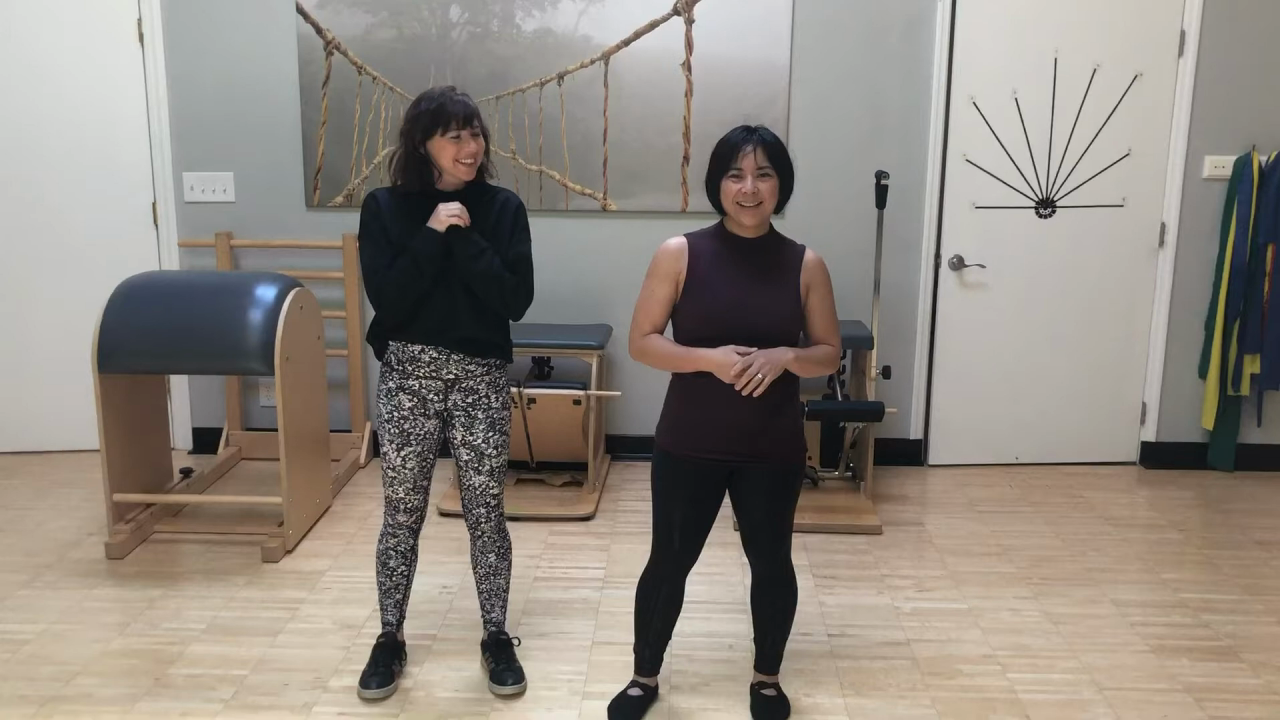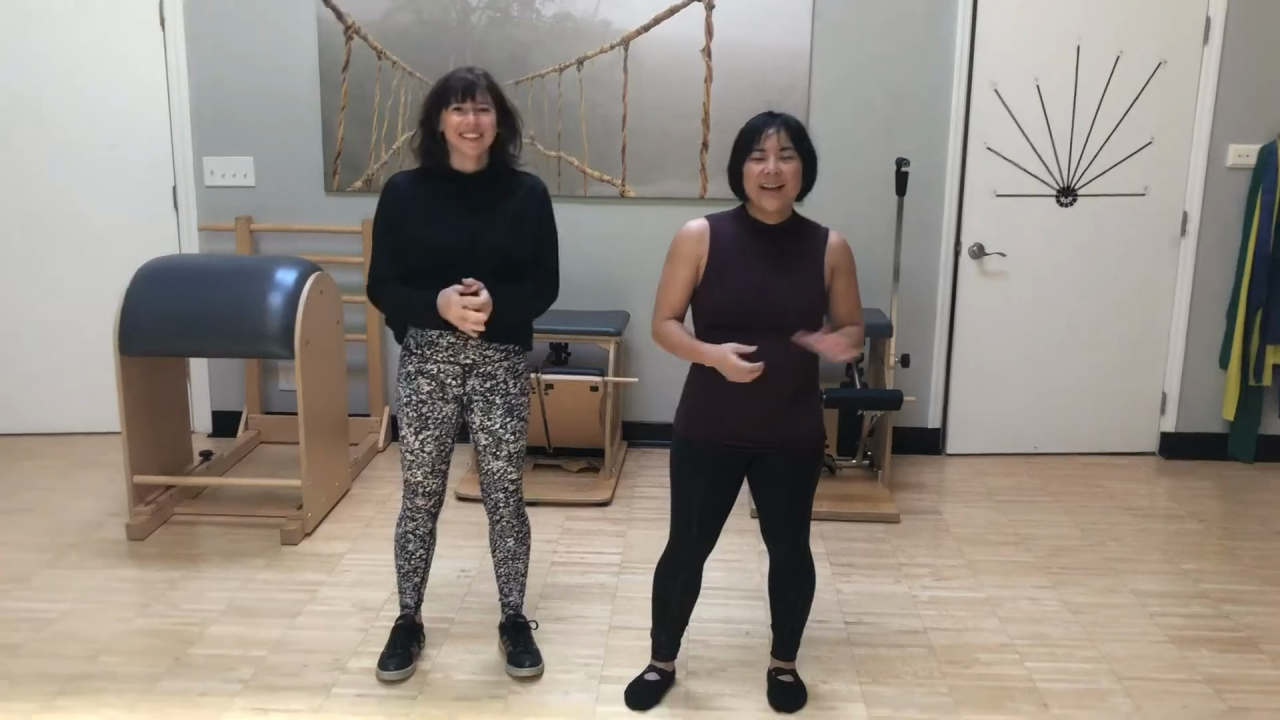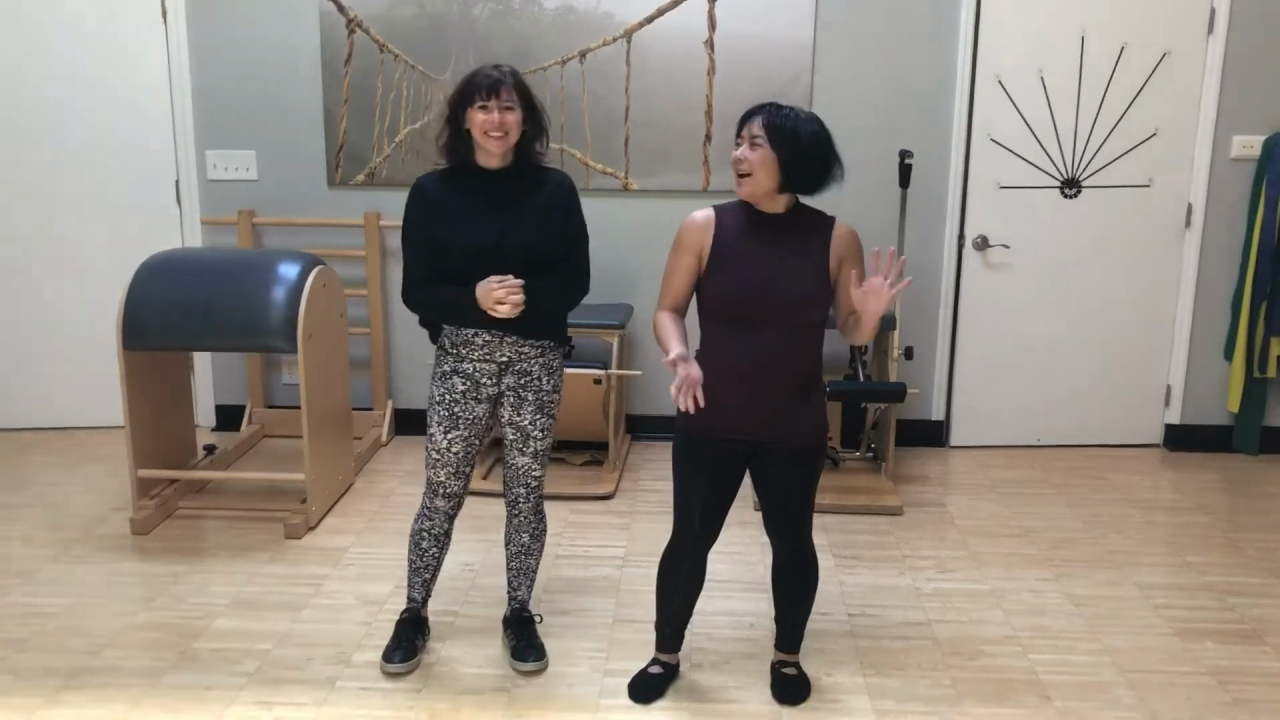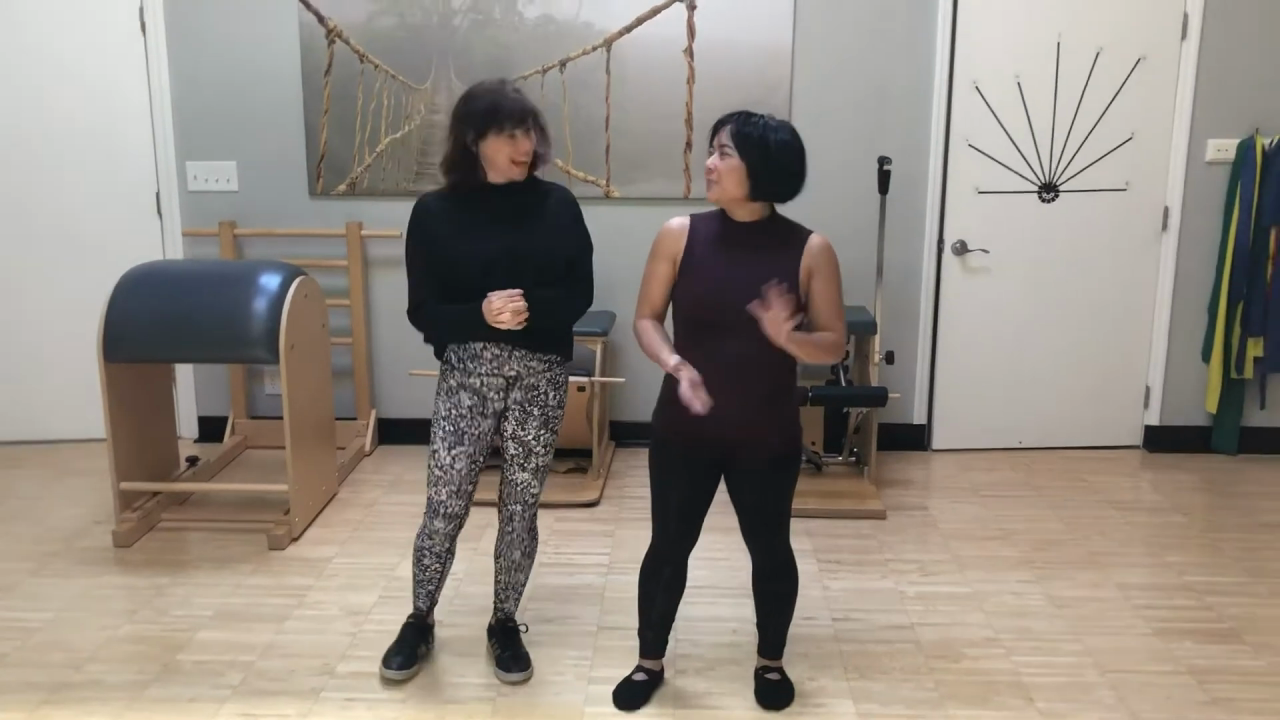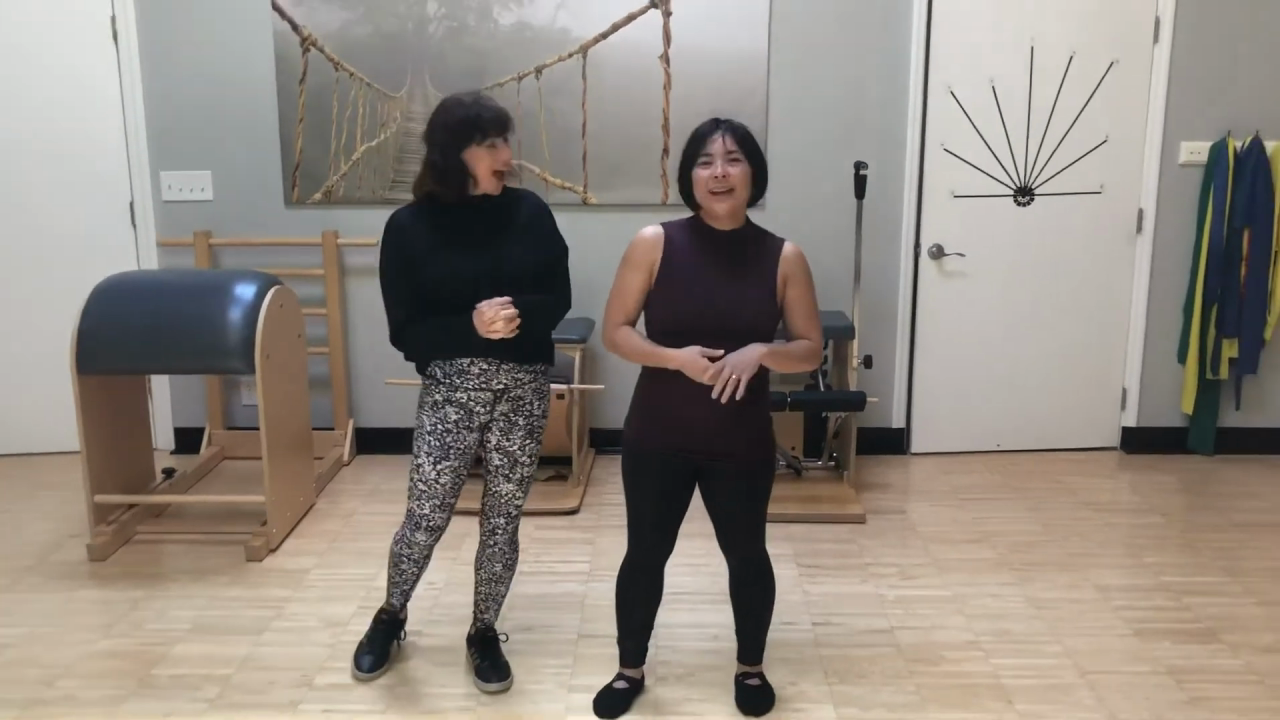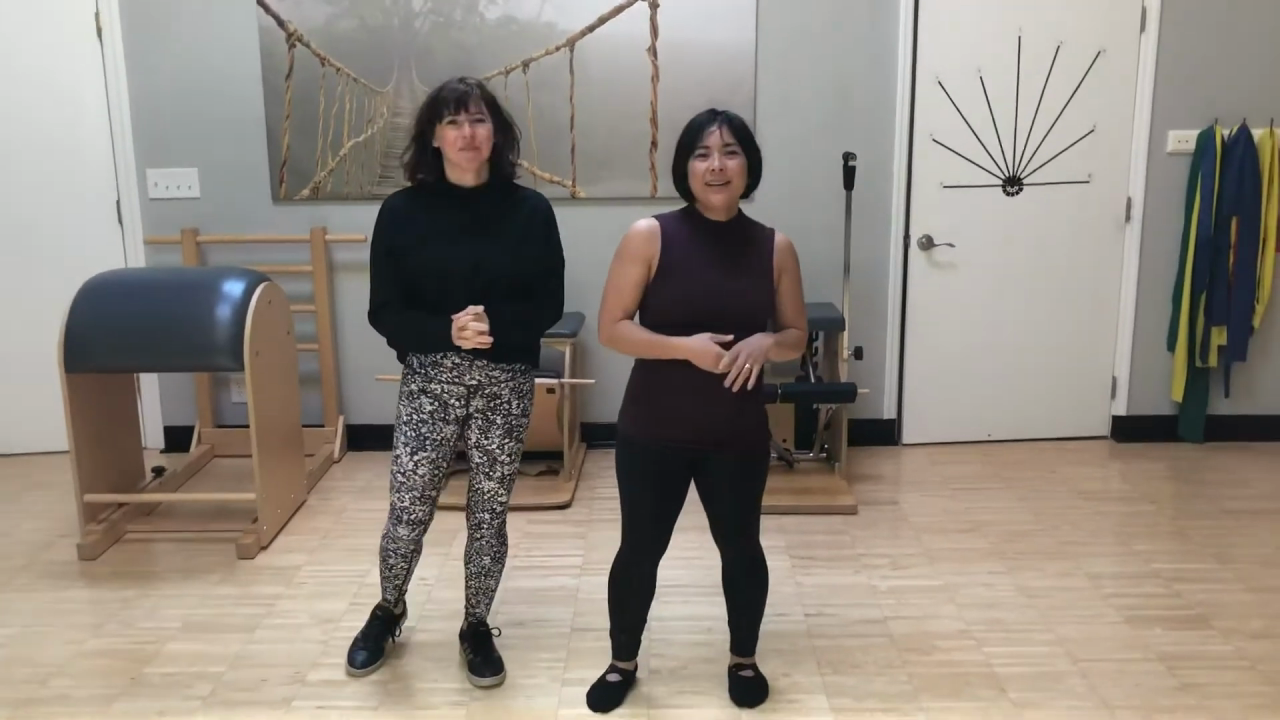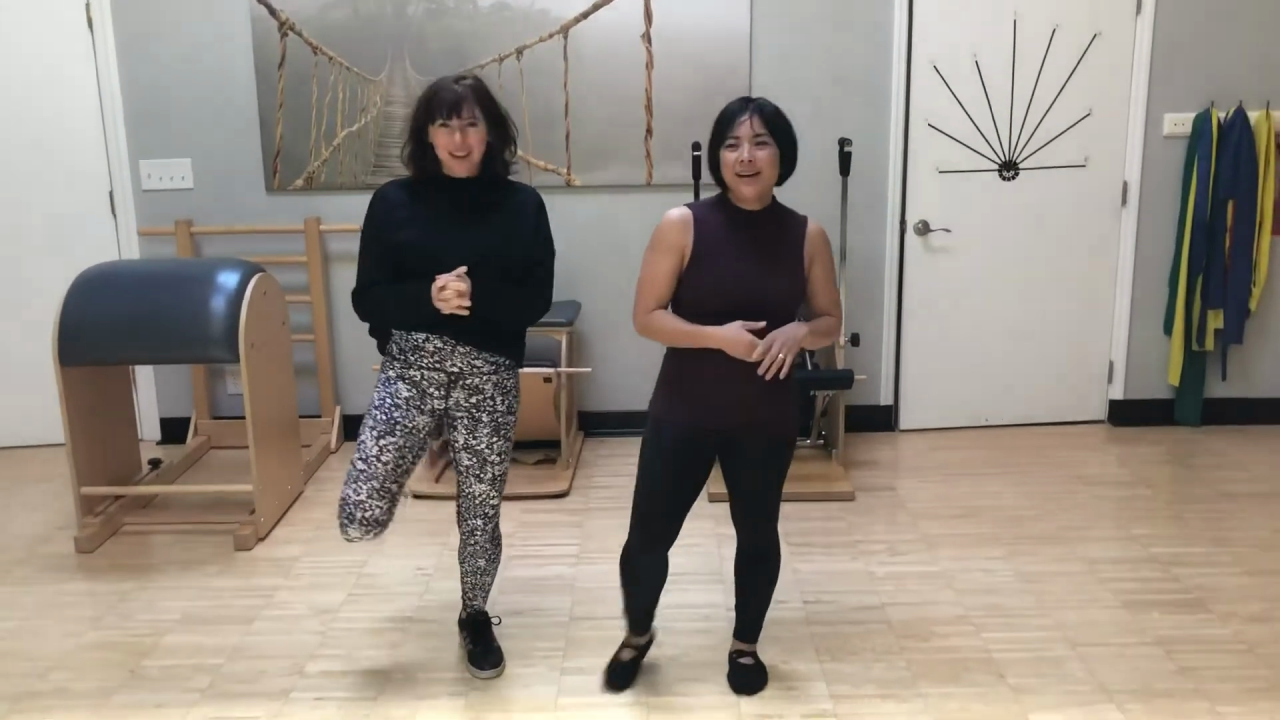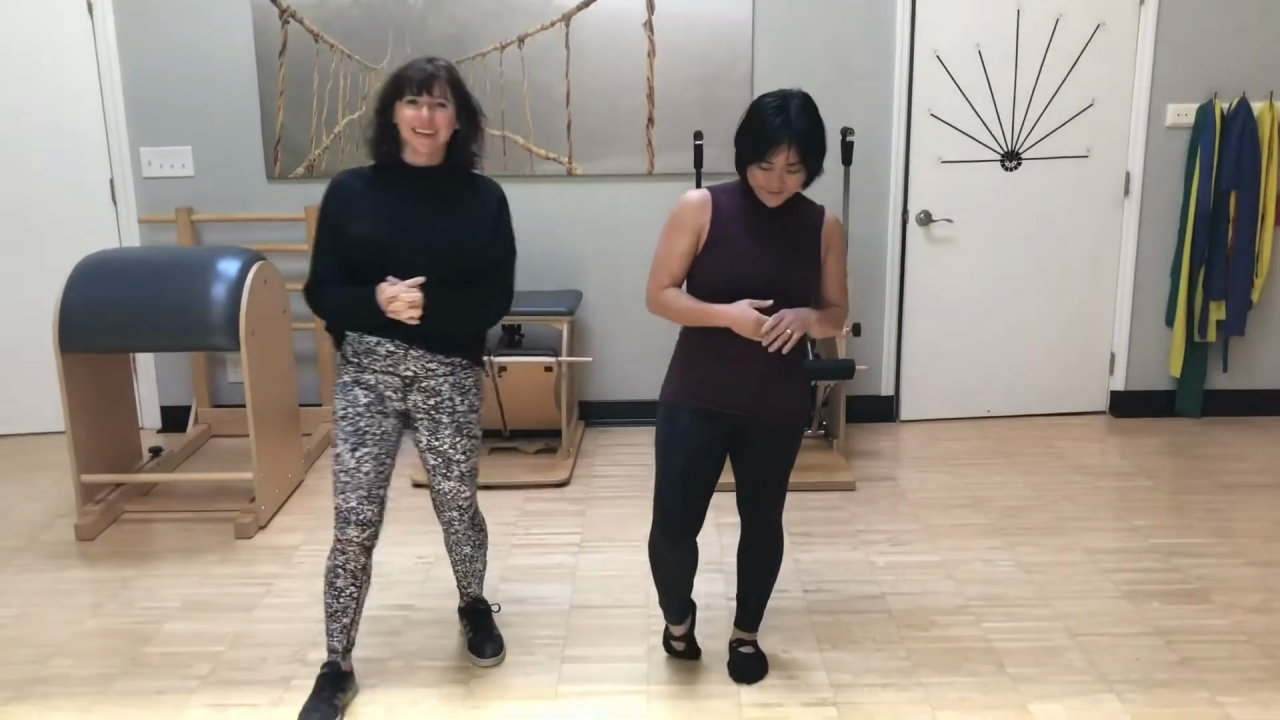
dt=0.4s
person 1, frame 1
left shoulder: (501, 207)
right shoulder: (385, 207)
left elbow: (516, 300)
right elbow: (386, 298)
left wrist: (464, 238)
right wrist: (433, 235)
left hip: (481, 376)
right hip: (407, 375)
left knee: (486, 511)
right knee: (402, 512)
left ankle: (496, 637)
right ankle: (390, 638)
person 1, frame 2
left shoulder: (527, 194)
right shoulder: (405, 192)
left elbow: (545, 286)
right elbow: (381, 287)
left wrist: (496, 302)
right wrist: (437, 303)
left hip: (501, 361)
right hip: (426, 359)
left knee: (504, 497)
right knee: (420, 496)
left ankle: (514, 621)
right ankle: (408, 621)
person 1, frame 3
left shoulder: (554, 190)
right shoulder: (432, 192)
left elbow: (576, 281)
right elbow: (416, 290)
left wrist: (527, 296)
right wrist: (474, 298)
left hip: (534, 360)
right hip: (461, 358)
left knee: (525, 492)
right knee: (442, 493)
left ankle: (519, 613)
right ankle: (414, 614)
person 1, frame 4
left shoulder: (557, 204)
right shoulder: (436, 212)
left elbow: (579, 294)
right elbow: (423, 310)
left wrist: (530, 305)
right wrist: (481, 313)
left hip: (540, 374)
right hip: (468, 373)
left knee: (520, 507)
right knee: (445, 507)
left ankle: (504, 623)
right ankle: (420, 621)
person 1, frame 5
left shoulder: (530, 212)
right shoulder: (410, 227)
left elbow: (558, 298)
right elbow: (405, 332)
left wrist: (518, 312)
right wrist: (472, 326)
left hip: (524, 386)
right hip: (451, 388)
left knee: (503, 518)
right knee: (426, 515)
left ankle: (484, 633)
right ankle: (390, 617)
person 1, frame 6
left shoulder: (530, 210)
right shoulder: (403, 211)
left elbow: (549, 305)
right elbow: (384, 312)
left wrist: (496, 325)
right wrist: (448, 330)
left hip: (505, 382)
right hip: (429, 379)
left knee: (489, 512)
right knee: (409, 512)
left ankle: (477, 628)
right ankle: (388, 612)
person 1, frame 7
left shoulder: (521, 205)
right shoulder: (394, 202)
left elbow: (536, 299)
right elbow: (367, 299)
left wrist: (477, 297)
right wrist: (429, 297)
left hip: (489, 374)
right hip: (410, 366)
left knee: (480, 513)
right knee: (358, 517)
left ankle: (475, 618)
right ankle: (390, 475)
person 1, frame 8
left shoulder: (483, 199)
right shoulder: (351, 190)
left elbow: (496, 300)
right elbow: (320, 291)
left wrist: (427, 306)
right wrist: (376, 300)
left hip: (448, 375)
right hip: (366, 373)
left knee: (458, 507)
right knee: (354, 524)
left ankle: (474, 607)
right ankle: (337, 666)
person 2, frame 1
left shoulder: (804, 264)
right shoulder: (679, 254)
left elbow: (830, 353)
right elbow: (641, 342)
left wrist: (784, 357)
right wrist: (709, 358)
left hip: (773, 450)
right hip: (688, 447)
left knee: (771, 562)
right knee: (669, 562)
person 2, frame 2
left shoulder: (829, 247)
right shoulder: (700, 236)
left elbow: (854, 330)
right elbow: (663, 323)
left wrist: (838, 341)
right wrist: (712, 354)
left hip: (793, 435)
right hip: (707, 431)
left knee: (789, 549)
right knee: (687, 547)
left ankle: (783, 662)
right ankle: (661, 661)
person 2, frame 3
left shoulder: (835, 237)
right shoulder: (704, 226)
left elbow: (852, 332)
right elbow: (668, 308)
left wrist: (870, 312)
right wrist: (678, 354)
left hip: (795, 430)
right hip: (710, 424)
left knee: (792, 543)
right knee: (690, 540)
left ankle: (787, 656)
right ankle: (665, 654)
person 2, frame 4
left shoulder: (809, 249)
right shoulder: (680, 234)
left elbow: (832, 347)
right elbow: (647, 317)
left wrist: (787, 335)
right wrist: (672, 362)
left hip: (768, 437)
right hip: (684, 430)
left knee: (770, 549)
right knee: (669, 546)
left ankle: (770, 662)
right ankle: (650, 661)
person 2, frame 5
left shoulder: (783, 257)
right shoulder: (654, 244)
left elbow: (811, 348)
right elbow: (615, 329)
left wrist: (759, 353)
right wrist: (676, 358)
left hip: (742, 444)
right hip: (656, 439)
left knee: (747, 555)
right knee: (645, 555)
left ankle: (751, 667)
right ankle: (630, 669)
person 2, frame 6
left shoulder: (775, 247)
right shoulder: (649, 237)
left elbow: (797, 335)
right elbow: (612, 328)
left wrist: (765, 343)
right wrist: (686, 346)
left hip: (739, 434)
right hip: (653, 432)
left knee: (741, 547)
right knee: (640, 550)
left ankle: (743, 659)
right ankle: (623, 662)
person 2, frame 7
left shoulder: (806, 235)
right shoulder: (682, 225)
left elbow: (830, 320)
right elbow: (646, 316)
left wrist: (798, 333)
right wrist: (718, 336)
left hip: (766, 418)
right hip: (682, 413)
left knee: (757, 533)
right knee: (649, 533)
left ankle: (745, 645)
right ankle: (636, 636)
person 2, frame 8
left shoulder: (822, 225)
right shoulder: (700, 207)
left elbow: (837, 315)
right elbow: (658, 295)
left wrist: (805, 318)
right wrist: (726, 314)
left hip: (777, 404)
right hip: (695, 397)
left knee: (762, 521)
right knee: (673, 525)
left ankle: (745, 634)
right ankle: (678, 614)
